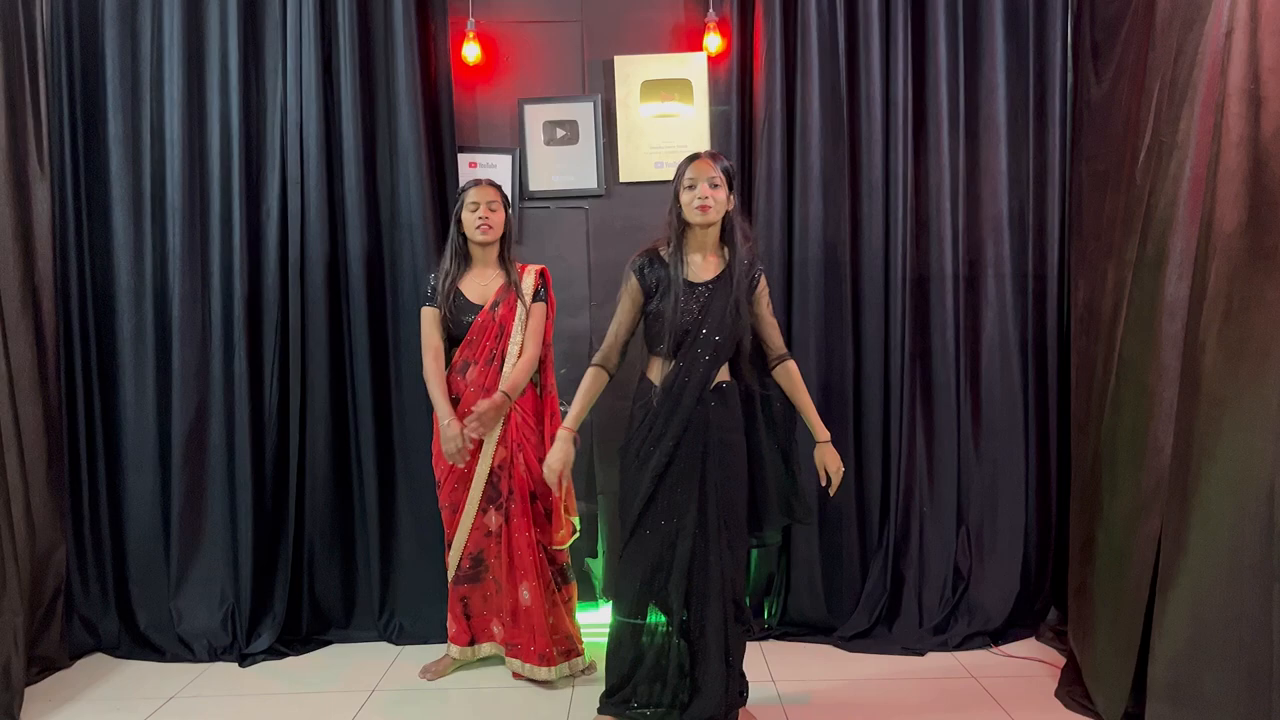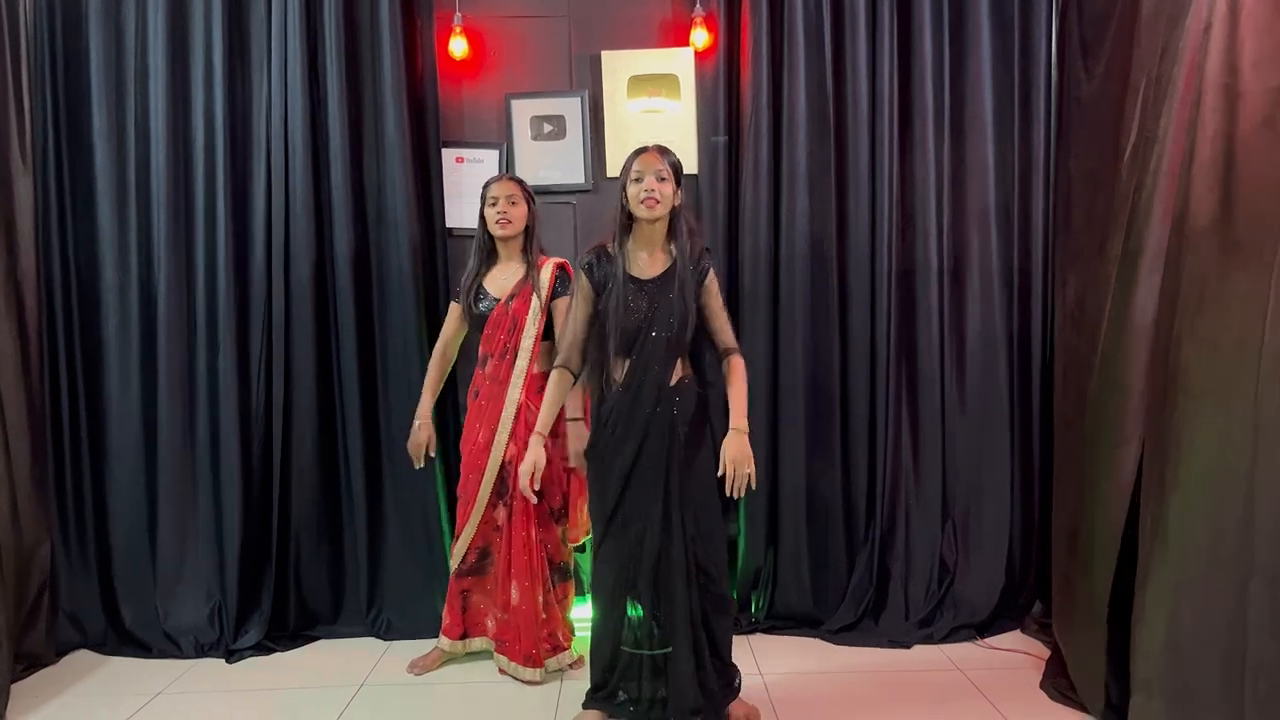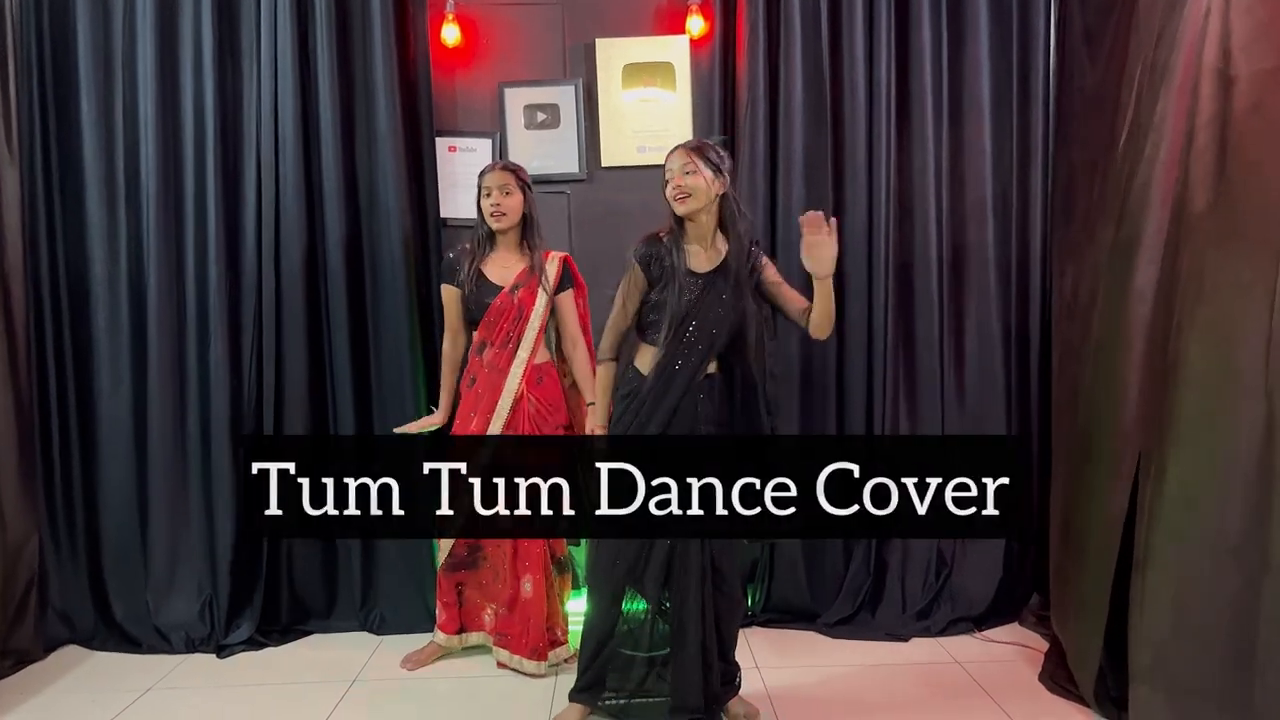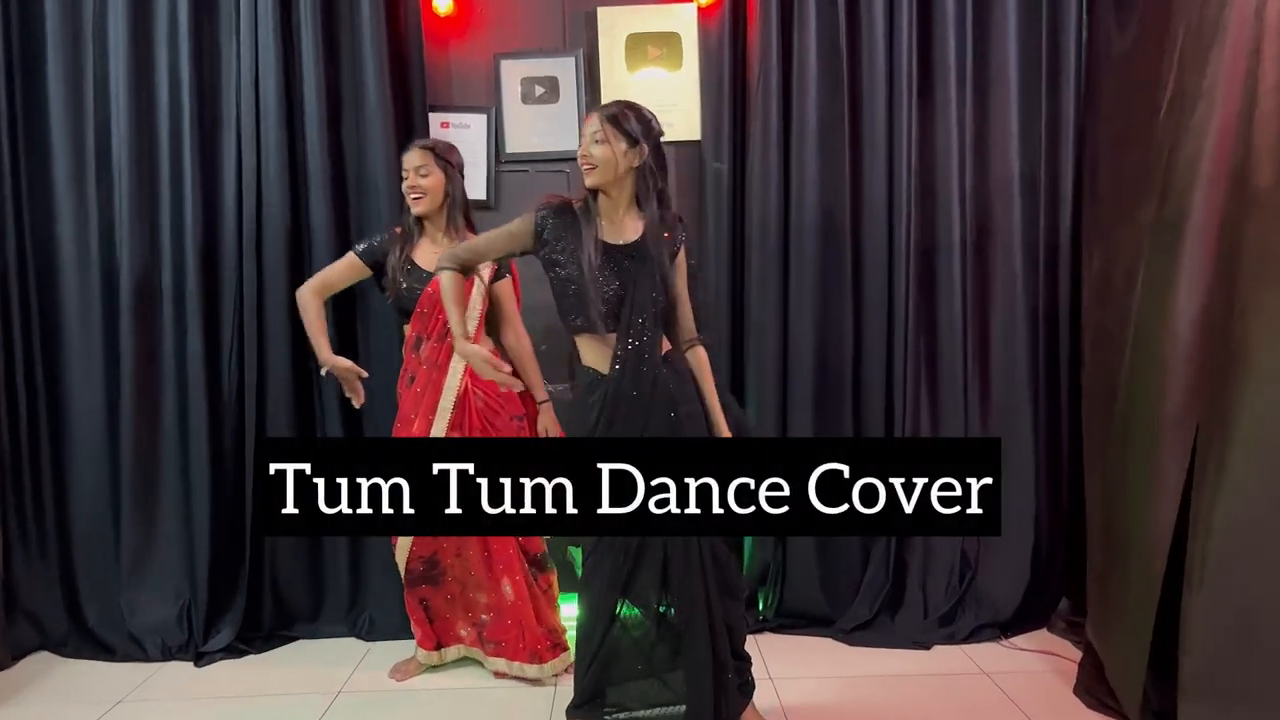
dt=0.5s
person 1, frame 1
left shoulder: (745, 271)
right shoulder: (649, 267)
left elbow: (777, 358)
right elbow: (608, 357)
left wrist: (821, 436)
right wrist: (567, 432)
left hip: (718, 423)
right hip: (656, 422)
left knee: (718, 557)
right knee: (644, 557)
person 1, frame 2
left shoulder: (696, 265)
right shoulder: (598, 265)
left elbow: (729, 353)
right elbow: (569, 359)
left wrist: (738, 429)
right wrist: (538, 437)
left hip: (681, 419)
right hip: (619, 422)
left knee: (698, 554)
right knee: (621, 555)
person 1, frame 3
left shoulder: (746, 259)
right shoulder: (650, 252)
left elbow: (821, 325)
right elbow: (607, 345)
left wrist: (823, 273)
right wrist: (596, 427)
left hip: (704, 415)
right hip: (641, 413)
left knee: (712, 552)
right knee: (623, 550)
person 1, frame 4
left shoulder: (666, 235)
right shoulder: (556, 223)
left elbow: (687, 338)
right elbow: (451, 261)
left wrist: (722, 429)
right wrist: (463, 342)
left hip: (670, 398)
right hip: (603, 404)
left knee: (699, 545)
right knee: (613, 550)
person 2, frame 1
left shoulder: (531, 281)
right shoulder: (440, 284)
left elbow: (530, 357)
right elbow: (431, 360)
left wrist: (491, 403)
right wrist: (448, 420)
left hip: (517, 416)
right hip: (459, 420)
left knee: (529, 530)
right knee: (465, 531)
left ankle: (545, 645)
right ankle: (465, 640)
person 2, frame 2
left shoulder: (553, 273)
right shoulder: (473, 277)
right elbow: (444, 351)
left wrist: (575, 419)
right wrist: (423, 415)
left hip: (538, 408)
right hip: (485, 410)
left knee: (538, 525)
right knee: (477, 522)
left ankle: (539, 641)
right ankle: (458, 634)
person 2, frame 3
left shoulder: (553, 267)
right shoulder: (463, 264)
left elbow: (574, 343)
right elbow: (452, 341)
left wrist: (596, 408)
right wrist: (444, 406)
left hip: (540, 400)
right hip: (478, 400)
left ankle: (536, 636)
right ankle: (451, 629)
person 2, frame 4
left shoulder: (486, 253)
right shoulder: (389, 248)
left elbow: (513, 333)
right elbow: (309, 293)
left wrist: (542, 402)
right wrist: (327, 356)
left hip: (486, 395)
right hip: (421, 398)
left ankle: (533, 642)
right ankle: (437, 640)
